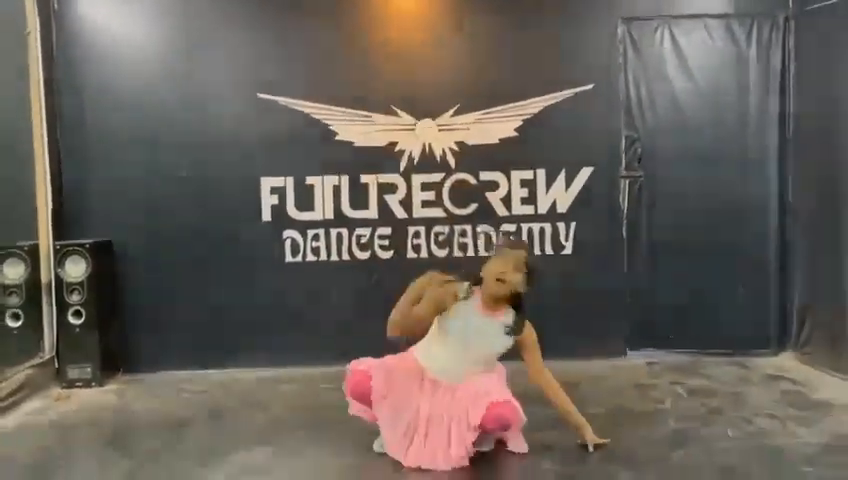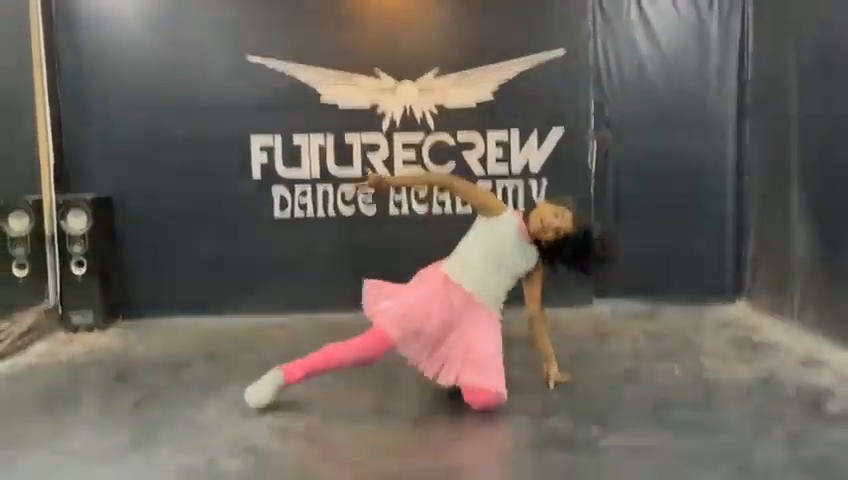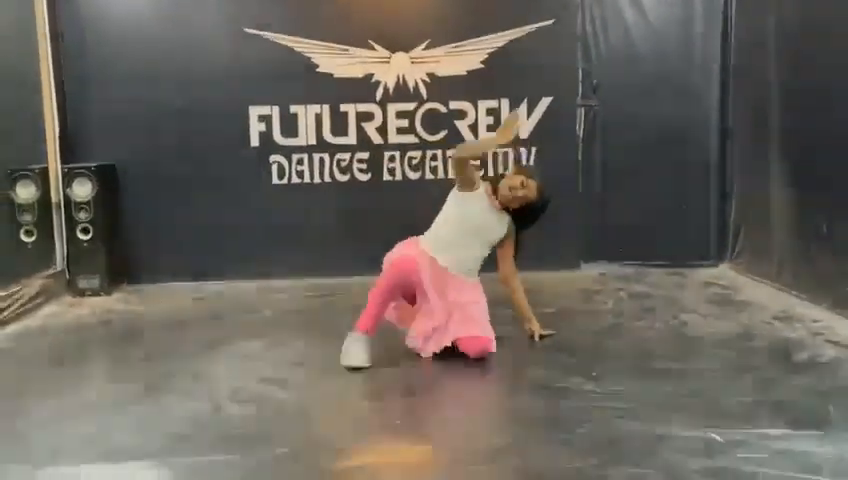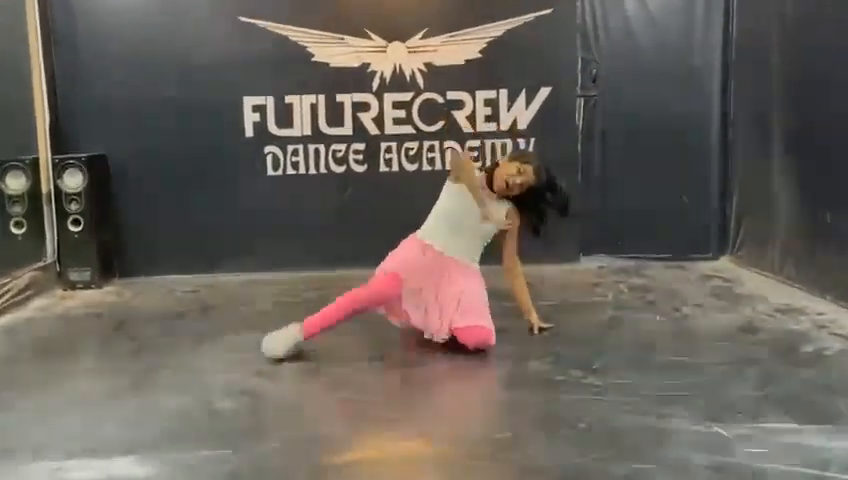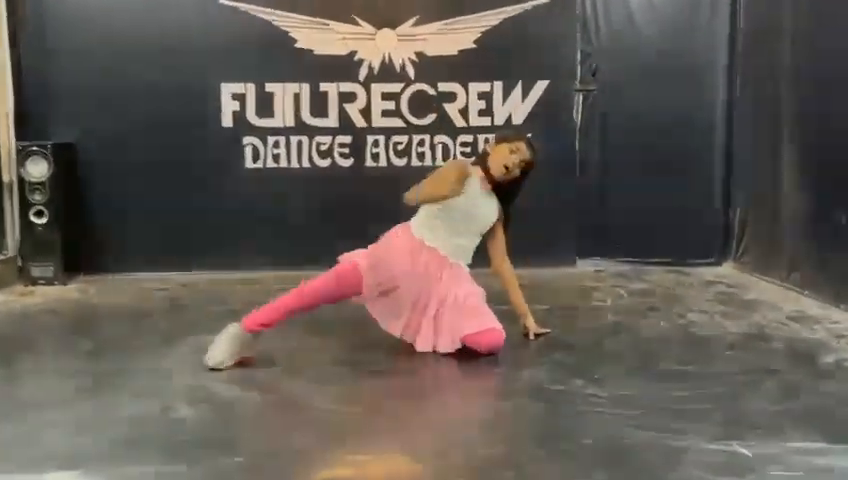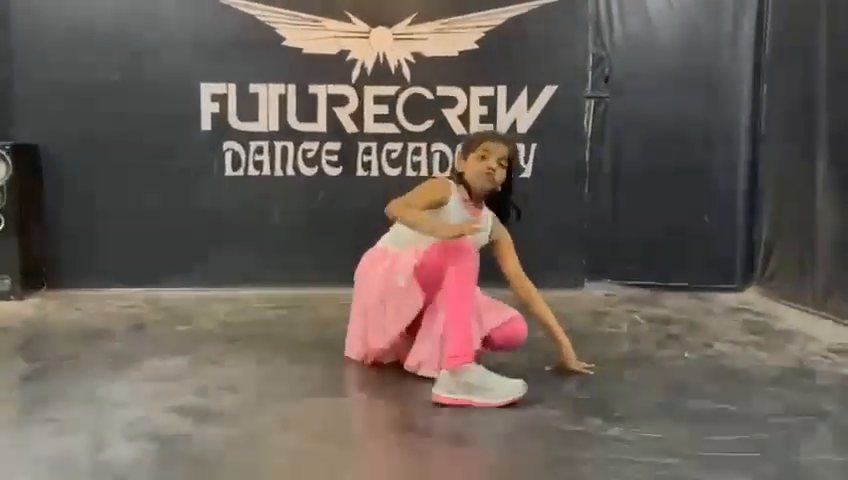
dt=0.4s
person 1, frame 1
left shoulder: (519, 326)
right shoulder: (451, 294)
left elbow: (543, 377)
right elbow: (395, 329)
left wrist: (582, 426)
right wrist: (416, 290)
left hip: (470, 389)
right hip: (418, 374)
left knee: (503, 415)
right knee: (358, 380)
left ankle: (480, 432)
right ankle: (398, 428)
person 1, frame 2
left shoulder: (535, 261)
right shoulder: (498, 213)
left elbow: (535, 313)
right elbow: (448, 181)
left wrist: (550, 363)
right wrist: (392, 181)
left hip: (478, 316)
right hip: (441, 289)
left knee: (484, 399)
right knee: (373, 345)
left ankle: (456, 371)
right ankle: (283, 375)
person 1, frame 3
left shoulder: (507, 226)
right shoulder: (471, 187)
left elbow: (508, 272)
left wrist: (530, 319)
left hip: (459, 284)
right hip: (419, 261)
left knee: (479, 348)
right knee: (403, 267)
right ankle: (360, 334)
person 1, frame 4
left shoulder: (511, 213)
right shoulder: (467, 178)
left elbow: (511, 263)
right elbow: (457, 158)
left wrist: (530, 314)
right wrist: (484, 204)
left hip: (462, 272)
right hip: (423, 253)
left knee: (479, 339)
right knee: (382, 290)
left ankle: (442, 318)
right ankle: (299, 332)
person 1, frame 5
left shoulder: (496, 208)
right shoulder: (461, 170)
left elbow: (501, 262)
right elbow: (413, 198)
left wrist: (526, 317)
right wrist: (461, 184)
left hip: (449, 274)
right hip: (408, 250)
left knee: (490, 341)
right knee: (341, 281)
left ankle: (425, 321)
right ankle: (245, 331)
person 1, frame 6
left shoulder: (492, 225)
right shoulder: (443, 190)
left elbow: (520, 282)
right elbow: (395, 207)
right wrist: (440, 230)
left knee: (514, 332)
right knee: (459, 251)
left ankle: (421, 335)
right ankle: (458, 373)
